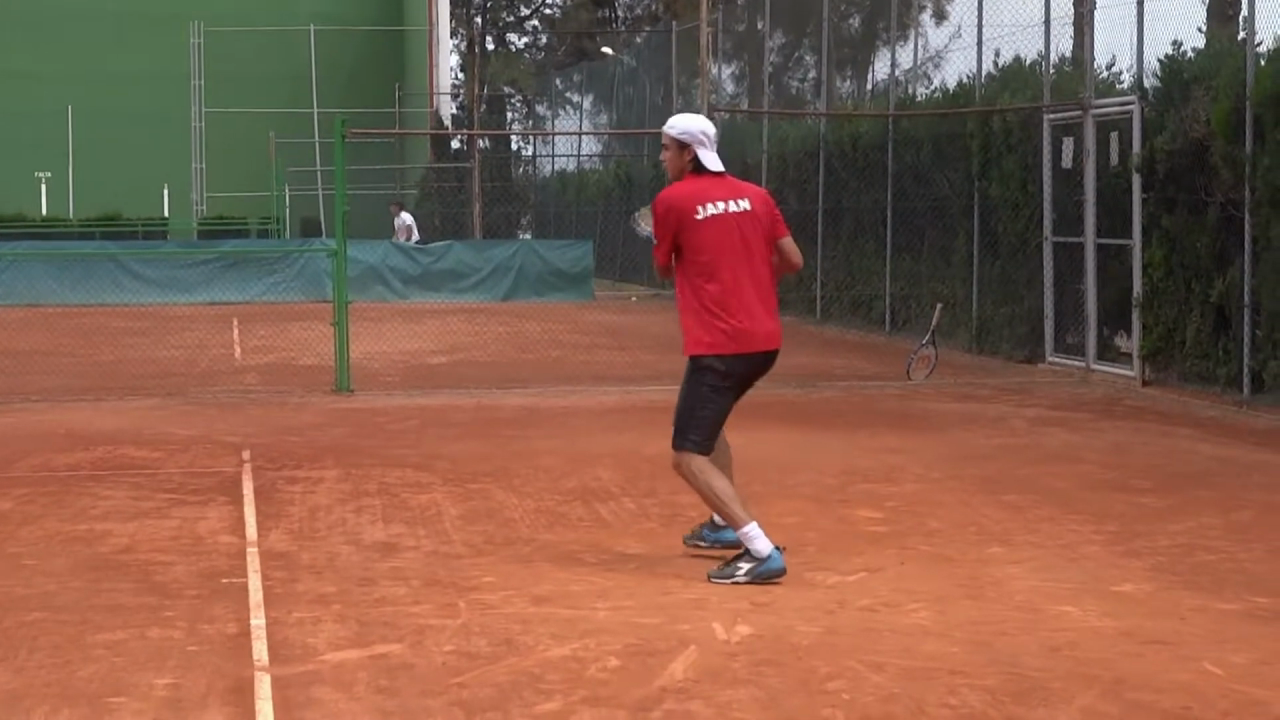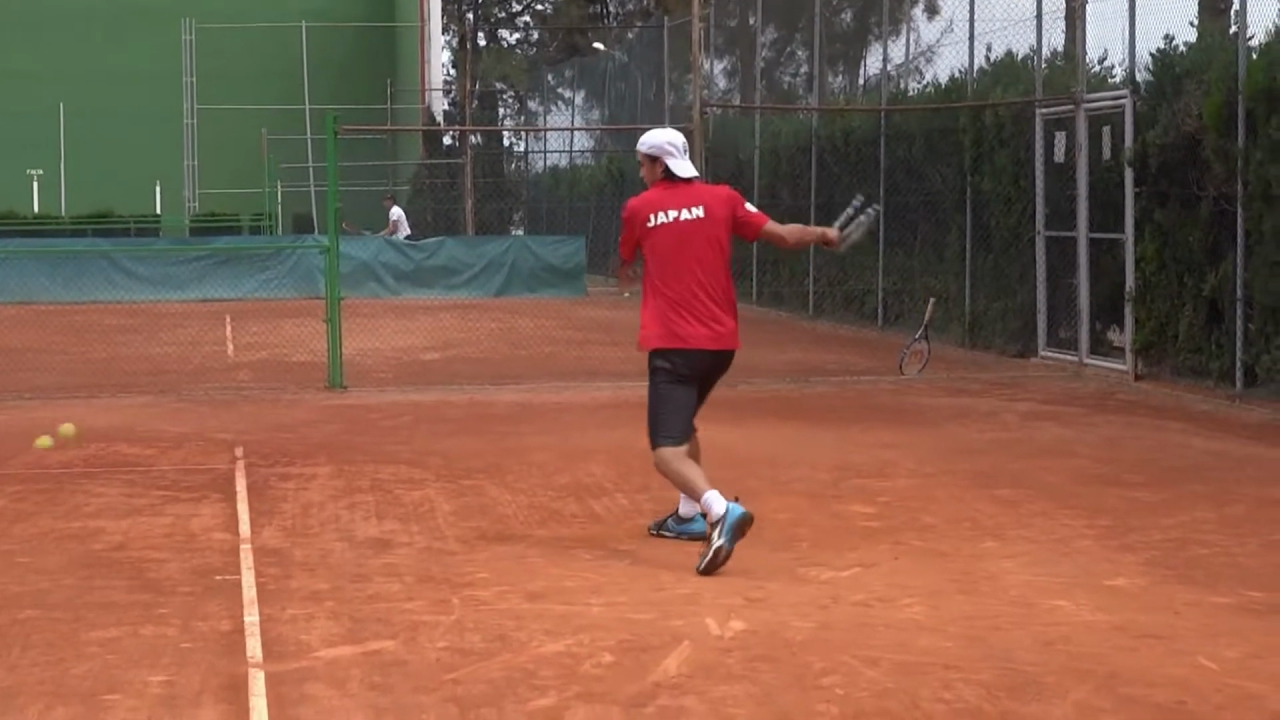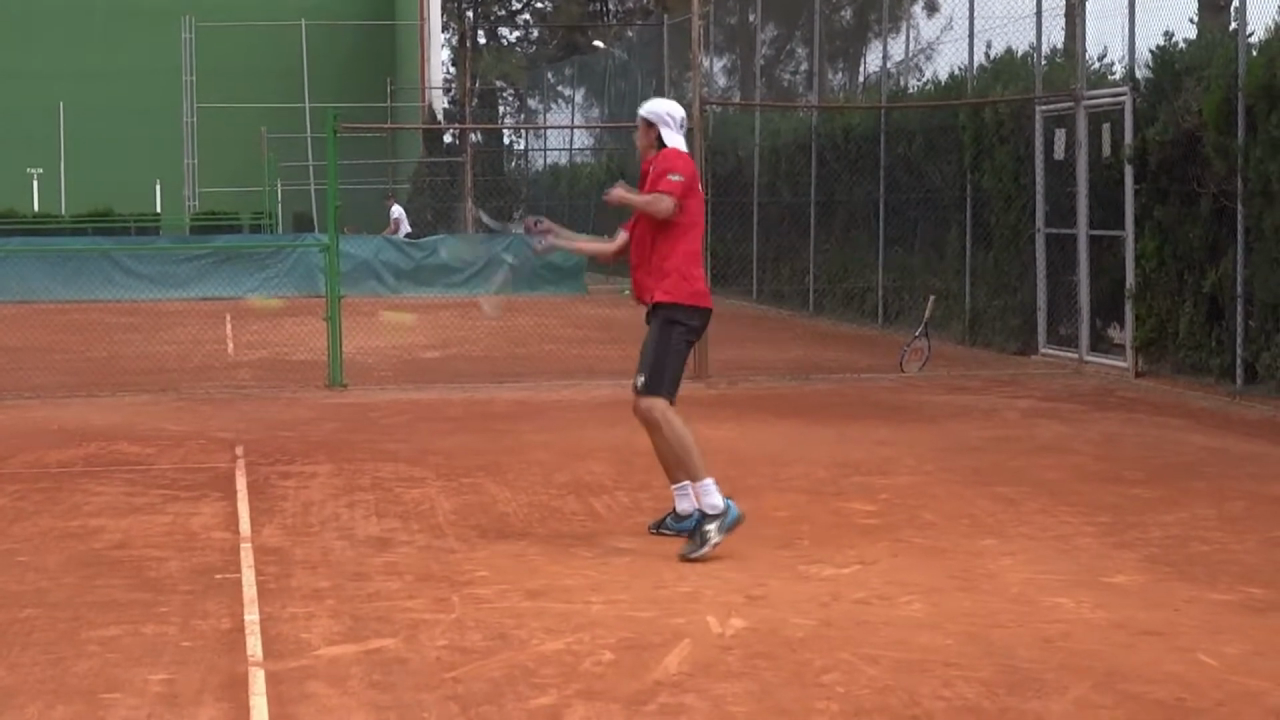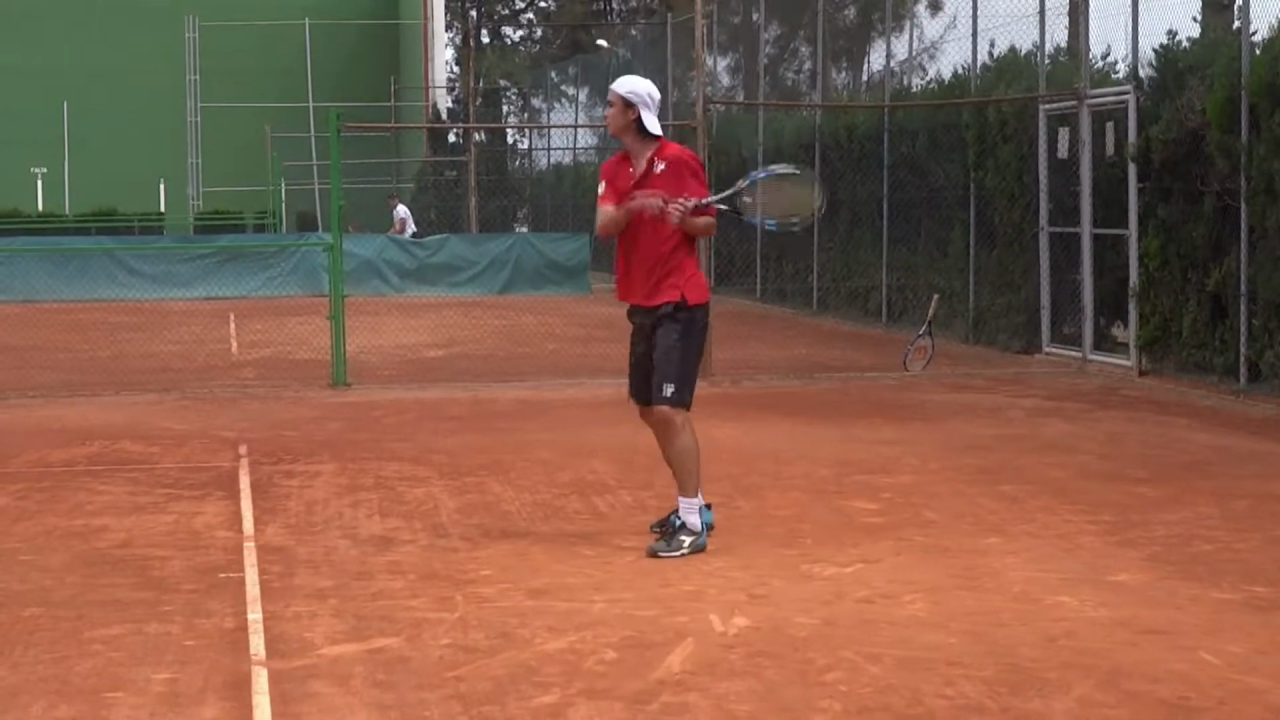
dt=0.4s
person 1, frame 1
left shoulder: (671, 200)
right shoulder: (755, 195)
left elbow: (663, 267)
right elbow: (793, 262)
left hip: (718, 345)
right hip: (764, 341)
left knee: (688, 457)
right knee: (706, 427)
left ankle: (762, 551)
right ankle: (723, 524)
person 1, frame 2
left shoulder: (637, 209)
right shoulder: (722, 199)
left elbow: (625, 264)
right elbow: (782, 235)
left wrist: (631, 277)
right wrist: (828, 233)
left hip: (674, 344)
right hip: (722, 341)
left knee: (668, 454)
right knee: (680, 423)
left ankle: (725, 511)
right ankle: (690, 514)
person 1, frame 3
left shoulder: (672, 160)
right shoulder: (658, 171)
left elbow: (664, 208)
right elbow: (618, 248)
left wrist: (622, 198)
right wrist: (562, 238)
left hip: (677, 302)
right hip: (668, 304)
left knee: (653, 405)
right knee: (648, 408)
left ankle: (715, 506)
right ankle: (688, 507)
person 1, frame 4
left shoulder: (681, 159)
right shoulder: (612, 169)
left elbow: (709, 221)
right elbow: (603, 224)
left wrist: (683, 217)
right wrist: (634, 207)
left hip: (680, 301)
right hip: (641, 304)
left knee: (670, 411)
right knee: (650, 411)
left ankle: (692, 525)
right ankle: (695, 506)
